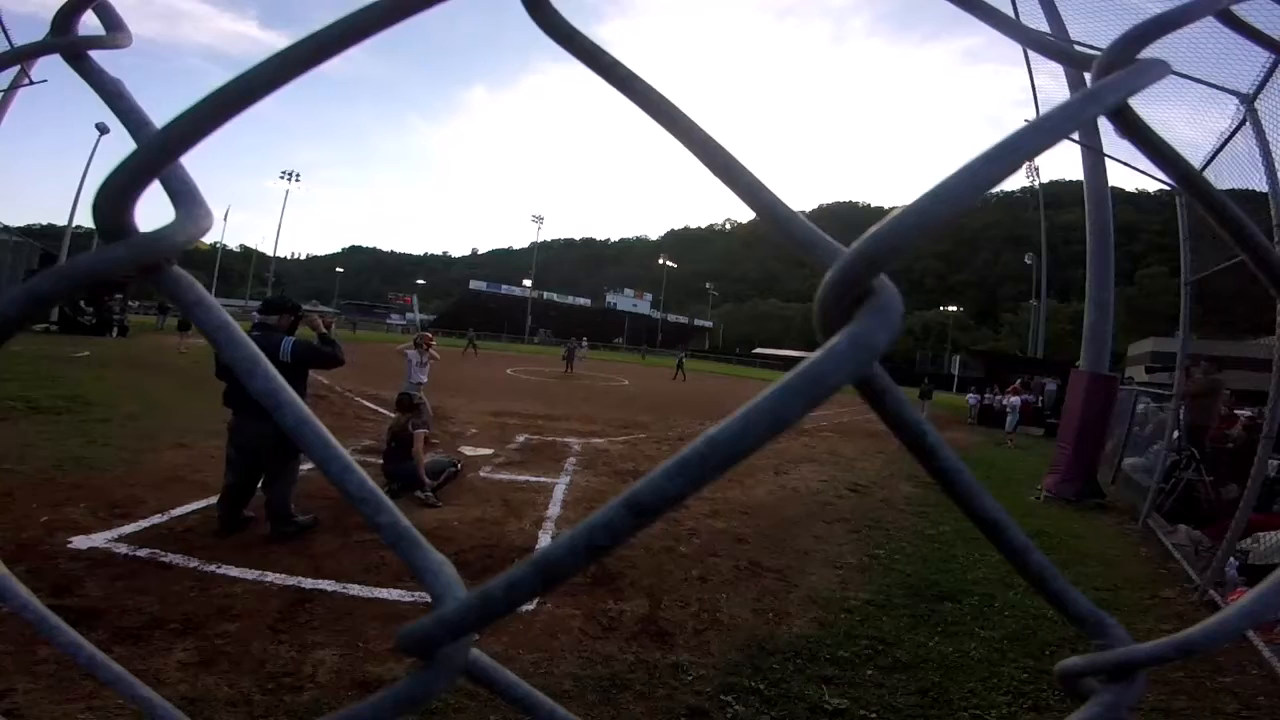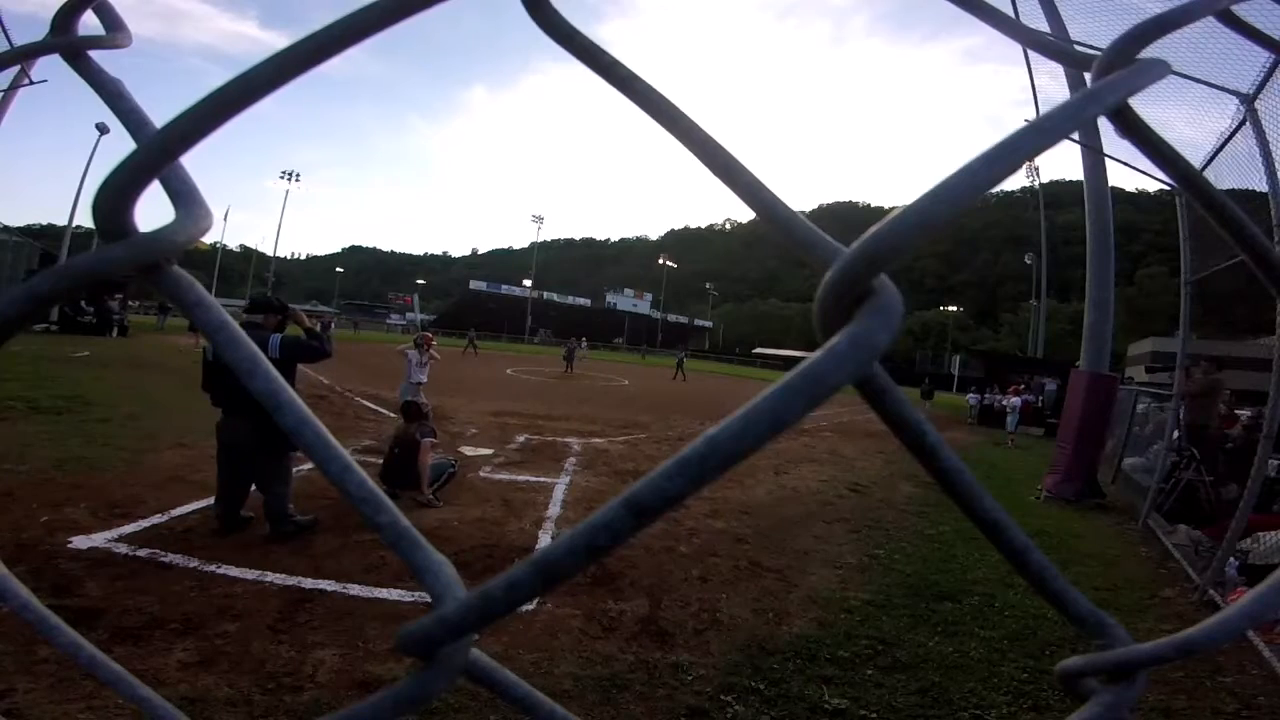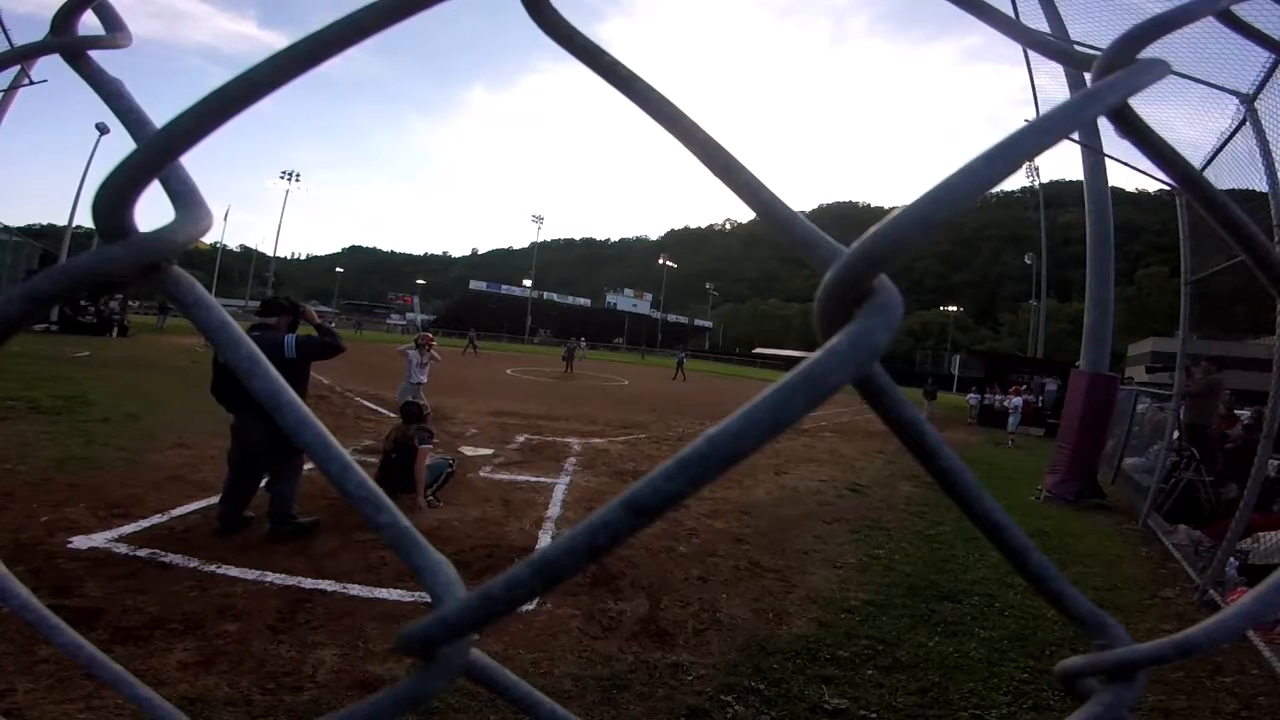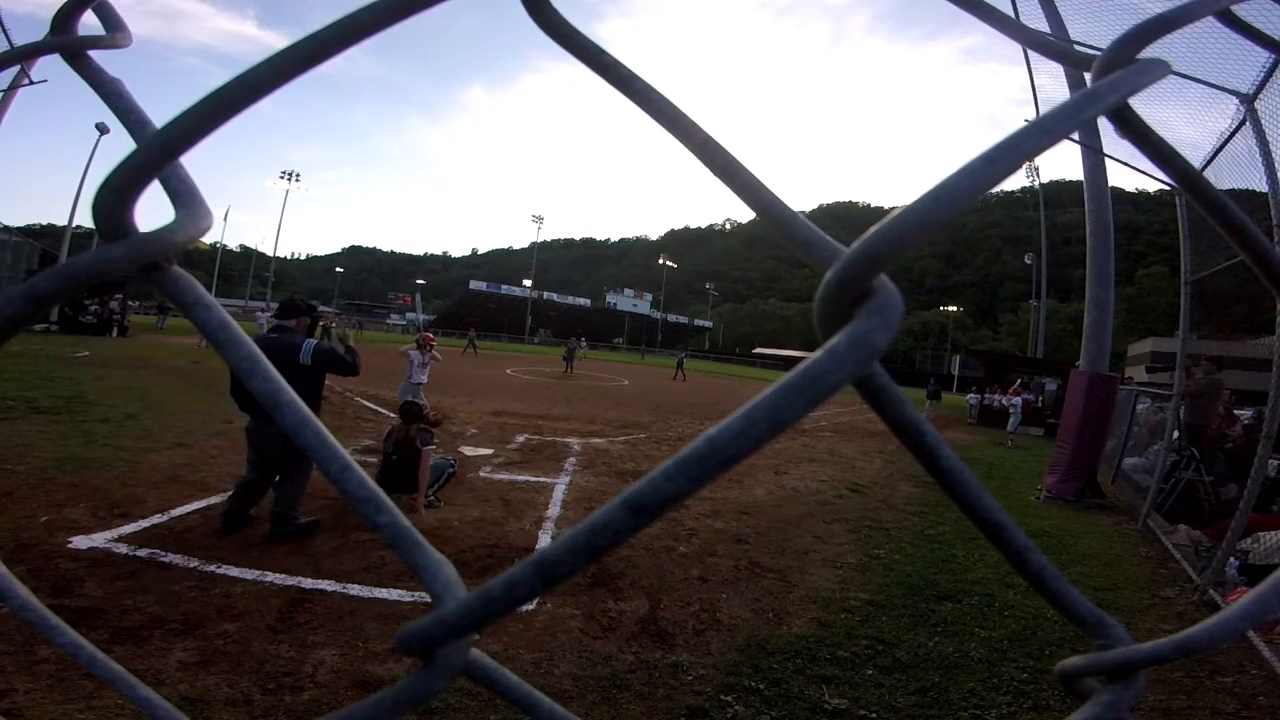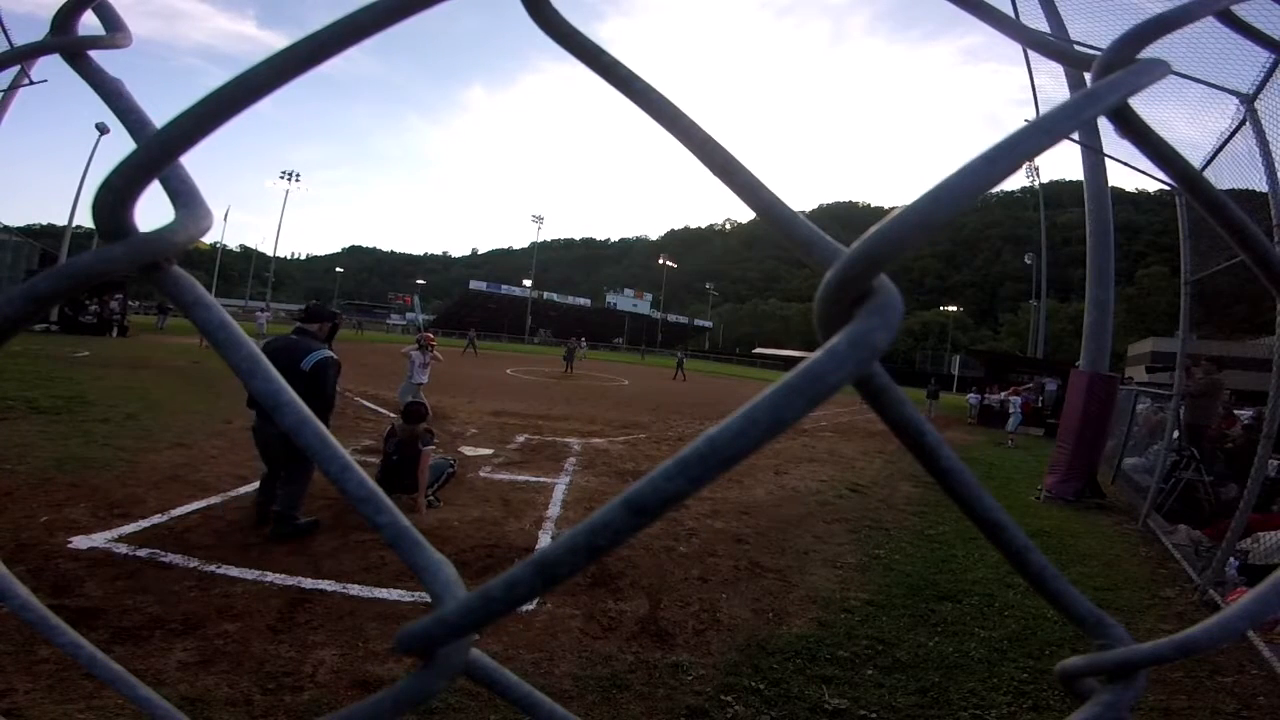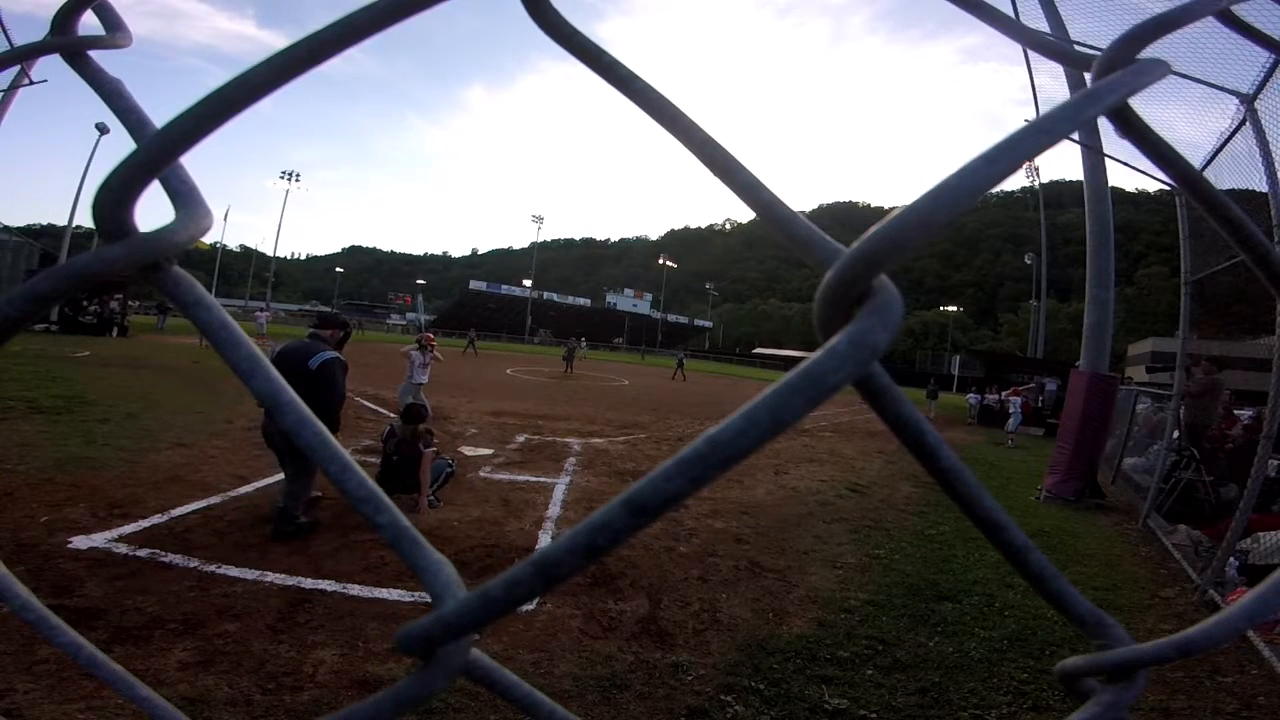
dt=0.4s
person 1, frame 1
right shoulder: (290, 347)
left elbow: (223, 373)
right elbow: (335, 358)
right wrist: (322, 331)
left hip: (242, 422)
right hip: (277, 427)
left knee: (238, 475)
right knee: (280, 478)
left ankle: (228, 519)
right ankle: (283, 523)
person 1, frame 2
left shoulder: (218, 344)
right shoulder: (278, 343)
left elbow: (209, 384)
right elbow: (322, 350)
right wrist: (306, 325)
left hip: (231, 422)
right hip: (268, 426)
left knee: (232, 475)
right knee: (275, 478)
left ankle: (228, 518)
right ankle: (283, 523)
person 1, frame 3
right shoulder: (291, 344)
left elbow: (219, 389)
right elbow: (335, 345)
right wrist: (316, 322)
left hip: (244, 424)
right hip: (280, 427)
left knee: (241, 475)
right knee: (284, 476)
left ankle: (228, 518)
right ankle: (282, 523)
person 1, frame 4
right shoulder: (309, 348)
left elbow: (237, 388)
right elbow: (349, 367)
right wrist: (348, 345)
left hip: (259, 425)
left knee: (257, 473)
right knee: (293, 476)
left ankle: (232, 516)
right ankle: (283, 523)
person 1, frame 5
left shoulder: (270, 345)
right shoulder: (322, 357)
right elbow: (323, 401)
left hip: (264, 424)
left knee: (274, 472)
right knee: (296, 476)
left ankle: (264, 511)
right ankle: (285, 522)
person 1, frame 6
left shoulder: (284, 349)
right shoulder: (330, 359)
right elbow: (332, 400)
right wrist: (332, 429)
left hip: (272, 421)
left knee: (293, 467)
right knee: (303, 473)
left ankle: (299, 500)
right ankle: (286, 521)
